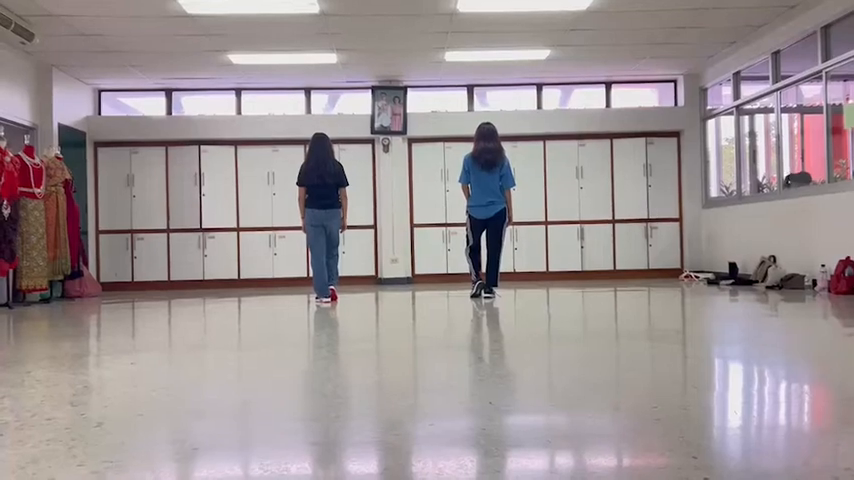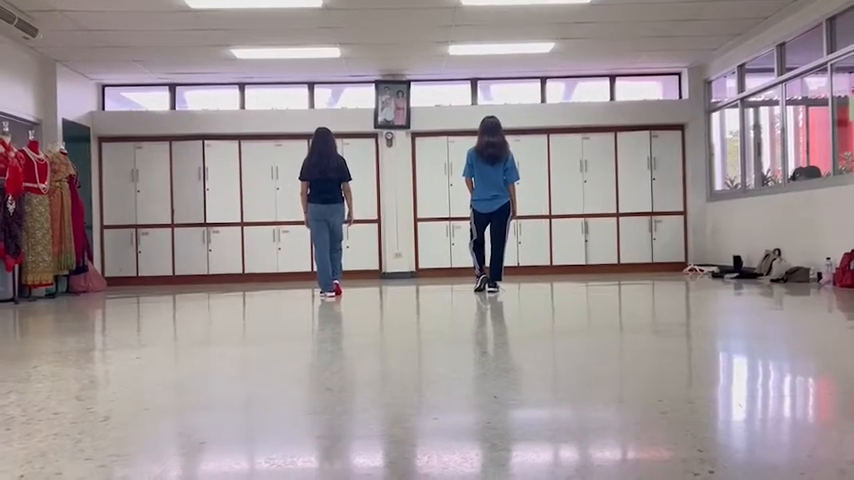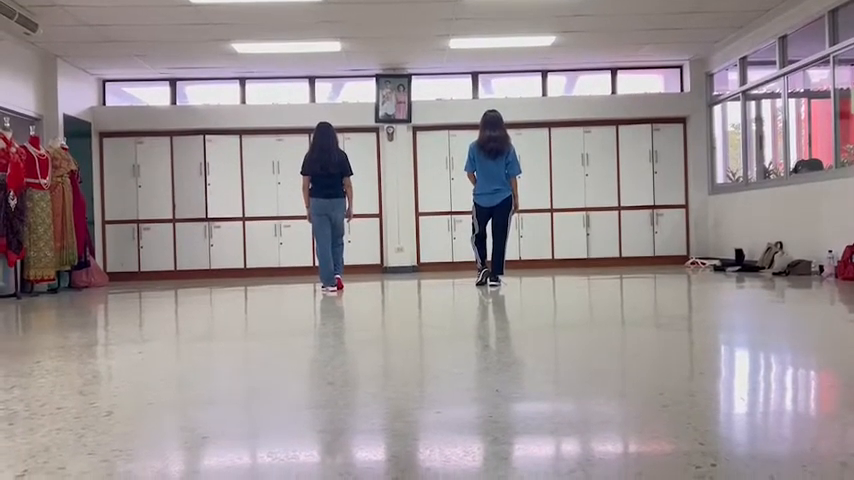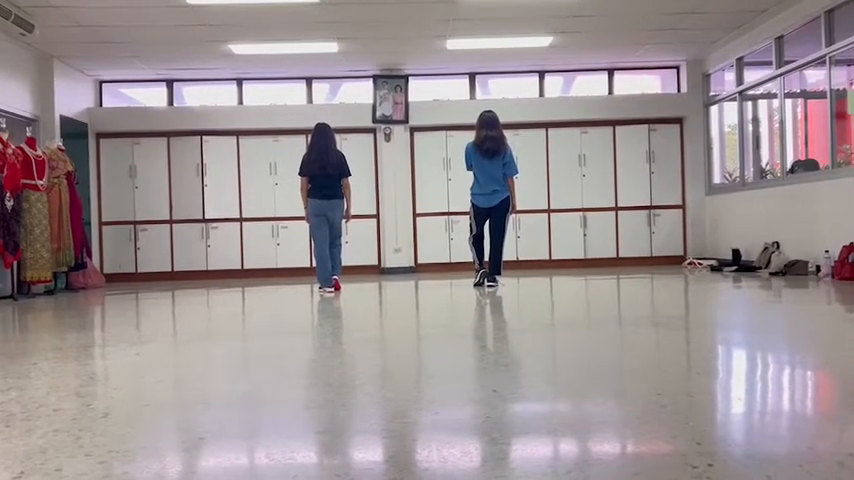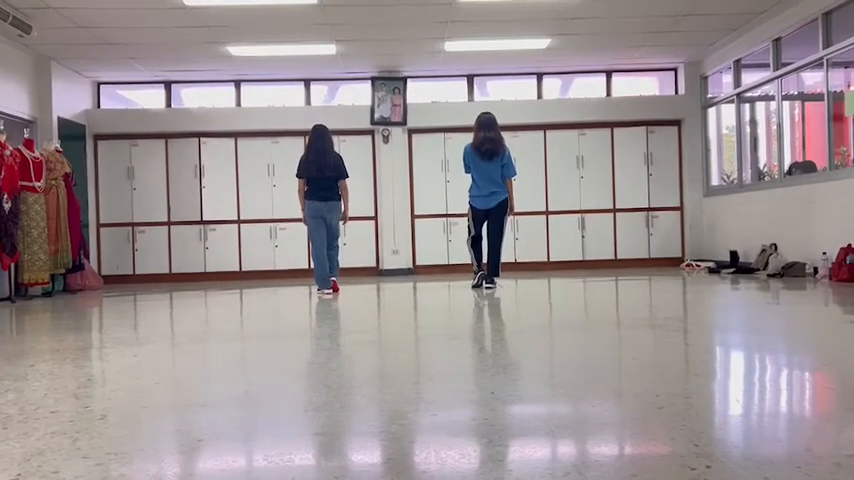
dt=1s
person 1, frame 1
left shoulder: (469, 159)
right shoulder: (502, 160)
left elbow: (464, 186)
right elbow: (507, 189)
right wrist: (510, 211)
left hip: (475, 211)
right hip: (498, 211)
left knee: (473, 247)
right knee: (494, 251)
left ankle: (477, 280)
right ankle: (489, 287)
person 1, frame 2
left shoulder: (473, 153)
right shoulder: (505, 154)
left elbow: (468, 179)
right elbow: (510, 182)
right wrist: (514, 204)
left hip: (479, 205)
right hip: (501, 205)
left knee: (476, 241)
right knee: (498, 244)
left ankle: (481, 274)
right ankle: (493, 281)
person 1, frame 3
left shoulder: (475, 148)
right shoulder: (507, 148)
left elbow: (470, 174)
right elbow: (512, 176)
right wrist: (516, 198)
left hip: (481, 199)
right hip: (504, 199)
left knee: (478, 235)
right knee: (499, 238)
left ankle: (482, 268)
right ankle: (495, 275)
person 1, frame 4
left shoulder: (471, 148)
right shoulder: (504, 149)
right elbow: (509, 177)
right wrist: (513, 199)
left hip: (479, 200)
right hip: (501, 200)
left knee: (476, 235)
right knee: (497, 239)
left ankle: (480, 268)
right ankle: (492, 276)
person 1, frame 5
left shoulder: (469, 150)
right shoulder: (502, 150)
right elbow: (508, 178)
right wrist: (511, 201)
left hip: (477, 202)
right hip: (499, 201)
left knee: (474, 237)
right knee: (495, 240)
left ankle: (478, 270)
right ankle: (490, 278)
person 2, frame 1
left shoulder: (306, 168)
right shoulder: (336, 167)
left elbow: (301, 196)
right elbow: (343, 195)
left wrist: (303, 218)
right wrist: (344, 217)
left hip: (313, 214)
right hip: (333, 213)
left knee: (317, 254)
right knee: (332, 252)
left ankle: (323, 293)
right ankle: (332, 284)
person 2, frame 2
left shoulder: (308, 163)
right shoulder: (339, 161)
left elbow: (303, 191)
right elbow: (346, 189)
left wrist: (305, 213)
right wrist: (350, 211)
left hip: (316, 208)
right hip: (336, 207)
left knee: (321, 248)
right knee: (335, 246)
left ankle: (327, 287)
right ankle: (335, 279)
person 2, frame 3
left shoulder: (310, 157)
right shoulder: (341, 156)
left elbow: (305, 185)
right elbow: (347, 184)
left wrist: (308, 207)
right wrist: (350, 206)
left hip: (318, 203)
right hip: (338, 202)
left knee: (323, 243)
right knee: (337, 240)
left ankle: (329, 282)
right ankle: (337, 274)
person 2, frame 4
left shoulder: (308, 158)
right shoulder: (338, 157)
left elbow: (304, 186)
right elbow: (346, 185)
left wrist: (306, 208)
right wrist: (348, 207)
left hip: (316, 203)
right hip: (335, 203)
left knee: (321, 244)
right knee: (335, 241)
left ankle: (326, 283)
right ankle: (335, 275)
person 2, frame 5
left shoulder: (305, 160)
right shoulder: (336, 159)
left elbow: (301, 188)
right elbow: (343, 186)
left wrist: (303, 210)
right wrist: (346, 209)
left hip: (313, 205)
right hip: (333, 205)
left knee: (318, 245)
right knee: (332, 243)
left ankle: (325, 284)
right ankle: (333, 277)
